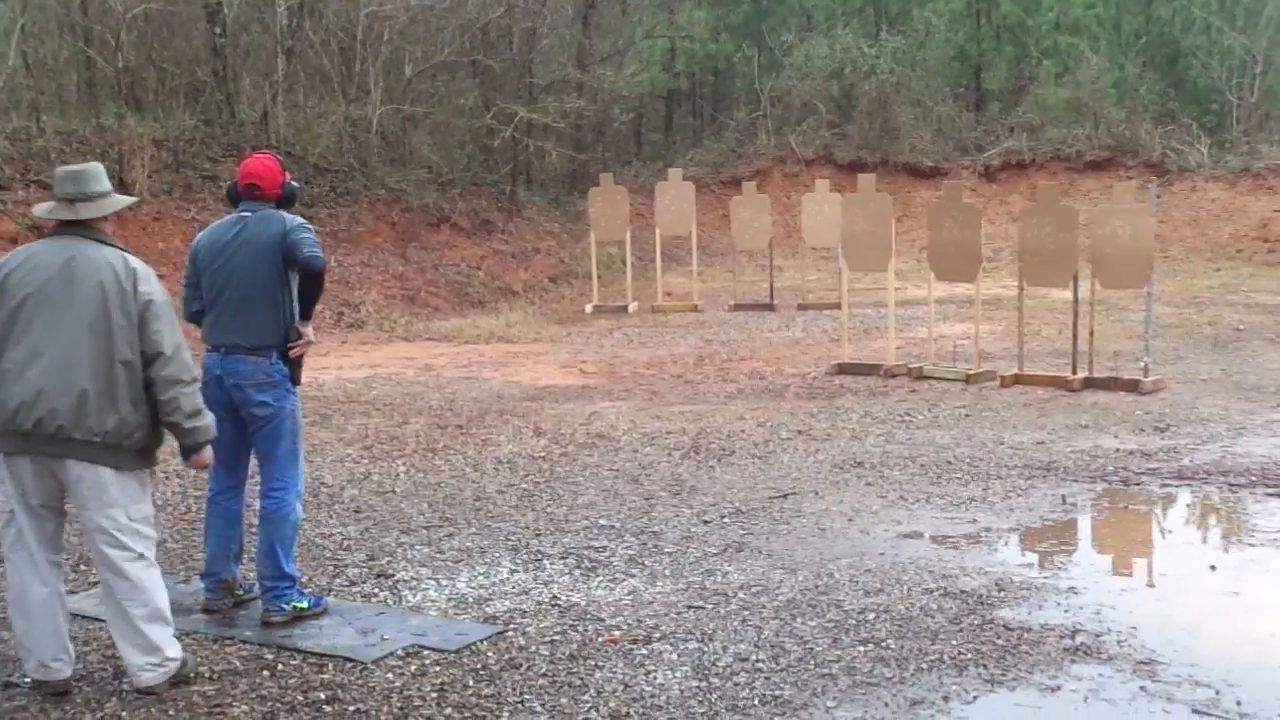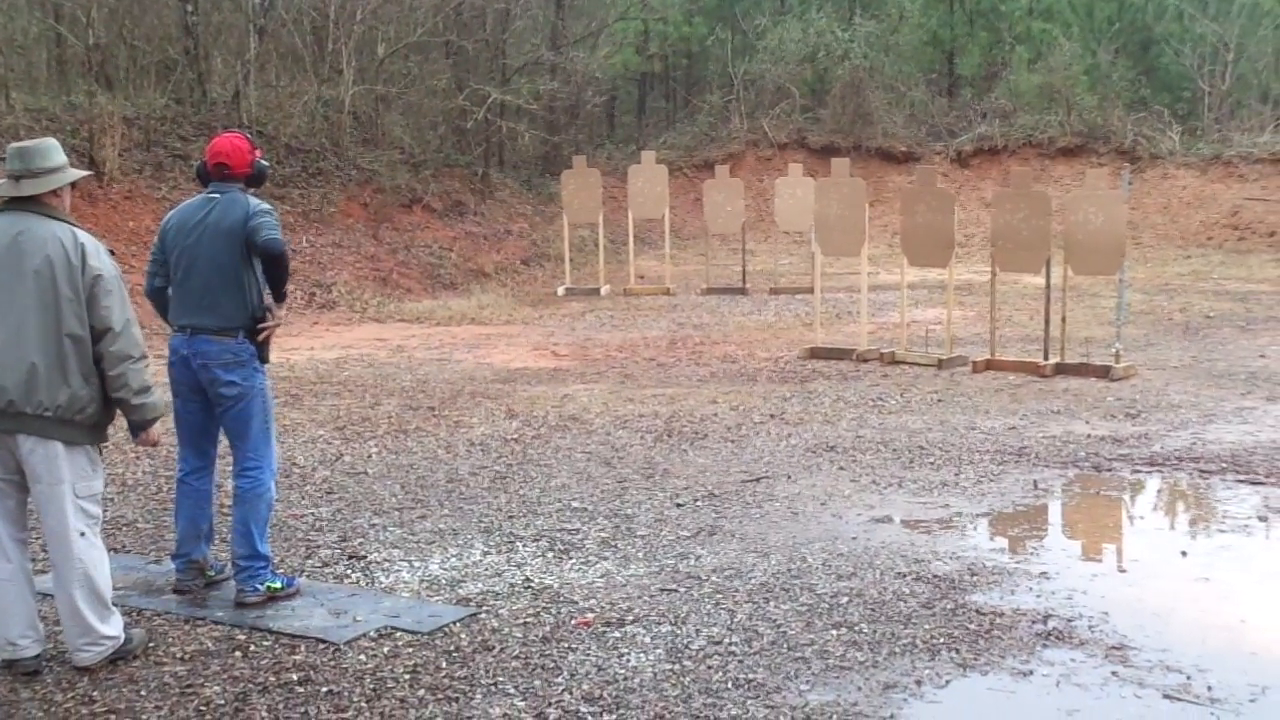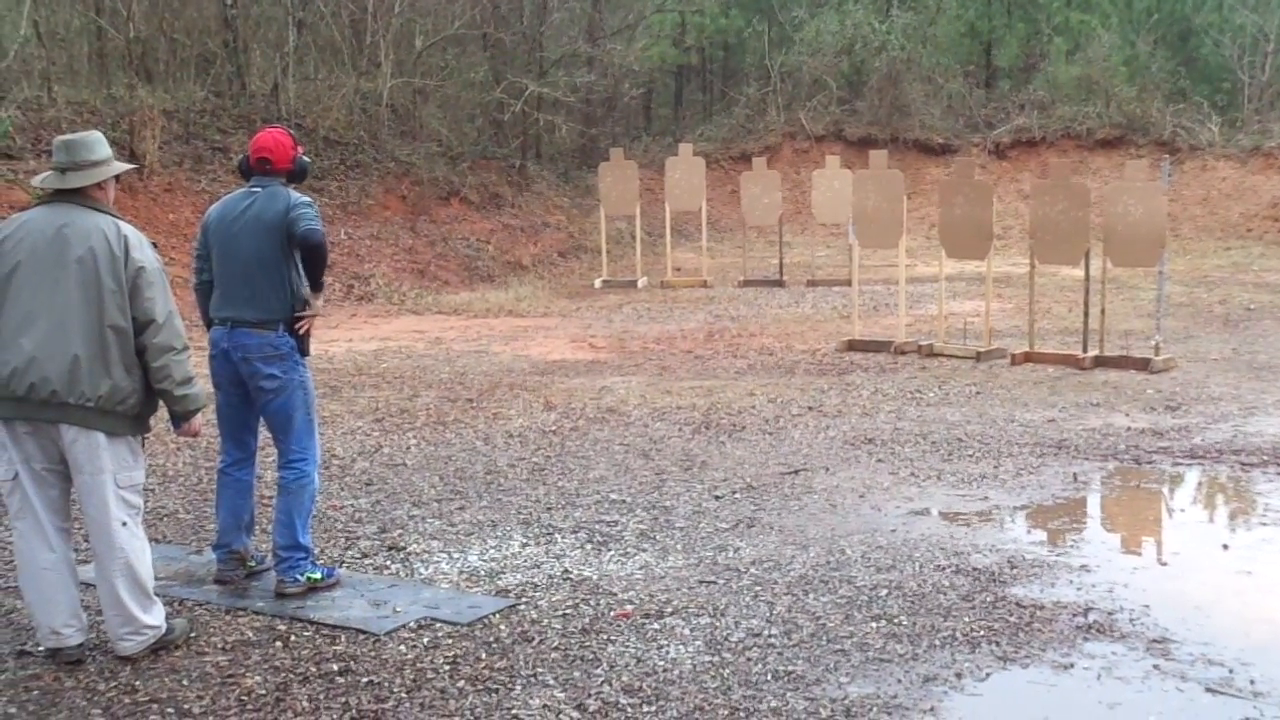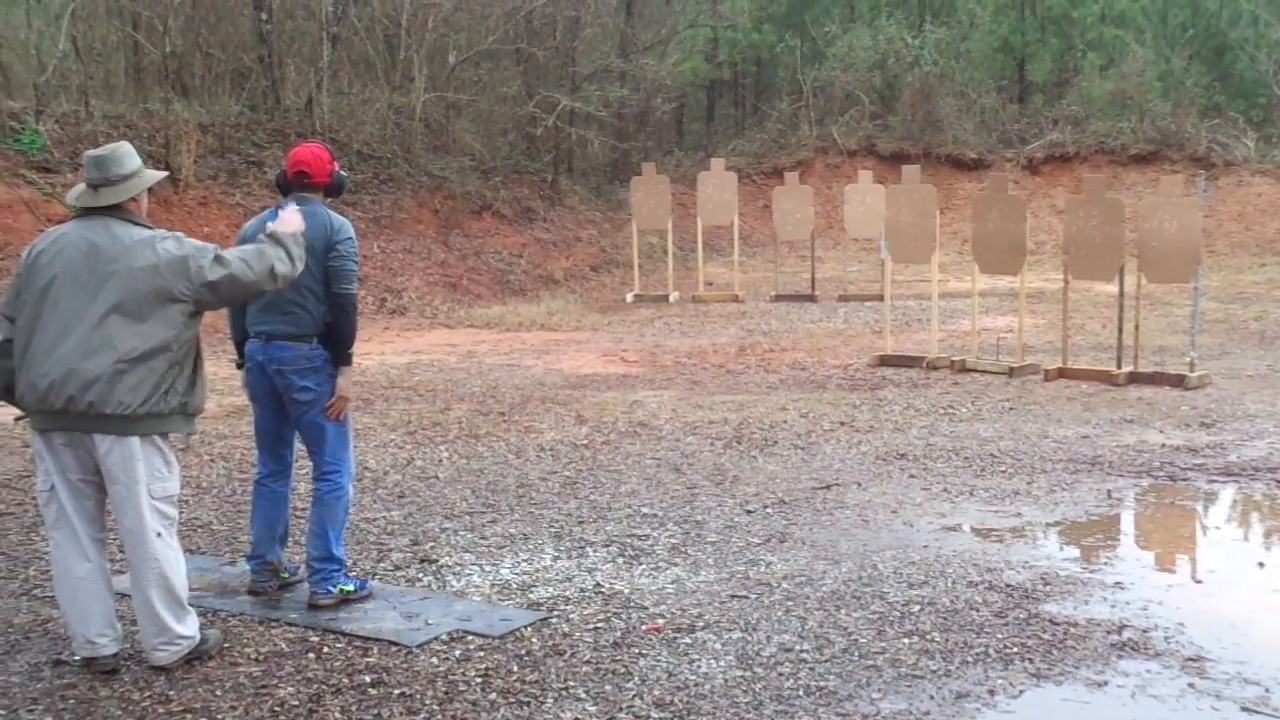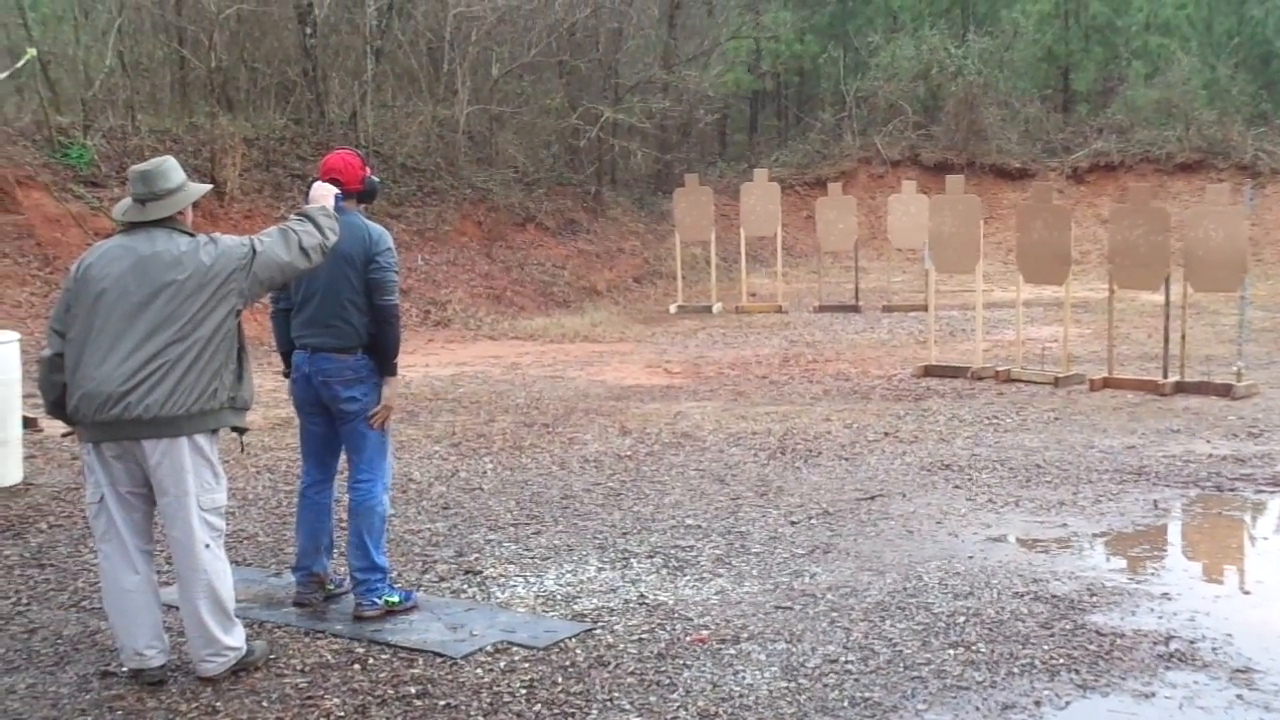
dt=1s
person 1, frame 1
right shoulder: (130, 273)
right elbow: (169, 365)
right wrist: (195, 435)
right hip: (102, 436)
right knee: (126, 553)
left ankle: (49, 667)
right ankle: (155, 663)
person 1, frame 2
right shoulder: (80, 248)
right elbow: (117, 342)
right wrist: (141, 411)
right hip: (54, 411)
right knee: (73, 529)
right ankle: (96, 641)
person 1, frame 3
right shoulder: (123, 240)
right elbow: (160, 334)
right wrist: (184, 403)
right hip: (96, 402)
right knee: (115, 520)
left ankle: (60, 635)
right ankle: (137, 631)
person 1, frame 4
left shoulder: (44, 248)
right shoulder: (162, 253)
right elbow: (248, 271)
right wrist: (285, 238)
left hip: (55, 411)
right hip: (127, 412)
left knee: (73, 531)
right knee: (149, 529)
left ankle: (95, 645)
right ankle: (172, 641)
person 1, frame 5
left shoulder: (93, 261)
right shoulder: (211, 259)
left elbow: (58, 346)
right elbow: (292, 248)
left wrist: (68, 411)
right wrist: (319, 210)
left hip: (103, 424)
right hip: (174, 423)
left knee: (121, 542)
right knee: (196, 539)
left ankle: (142, 656)
right ankle: (218, 652)
person 2, frame 1
left shoulder: (206, 238)
right shoulder: (288, 226)
left elbow: (192, 310)
right elbow: (313, 265)
right wrist: (304, 319)
left hip: (215, 368)
right hip: (265, 371)
left knee: (224, 483)
right knee: (281, 486)
left ankle: (220, 585)
right ankle: (280, 597)
person 2, frame 2
left shoulder: (176, 217)
right shoulder: (252, 209)
left elbow: (154, 287)
right elbow: (274, 249)
right wrist: (278, 300)
left hip: (183, 351)
right hip: (232, 351)
left knee: (194, 463)
right knee: (254, 466)
left ankle: (191, 566)
right ankle: (254, 578)
person 2, frame 3
left shoulder: (216, 212)
right shoulder: (293, 203)
left elbow: (202, 283)
right elbow: (312, 239)
right wrist: (315, 291)
left hip: (224, 342)
right hip: (272, 344)
left knee: (235, 455)
right knee: (298, 457)
left ankle: (231, 556)
right ankle: (293, 568)
person 2, frame 4
left shoulder: (254, 228)
right shoulder: (335, 227)
left elbow: (237, 300)
right elbow: (343, 302)
left wrist: (246, 358)
right wrist: (344, 367)
left hip: (260, 355)
right hip: (308, 357)
left knee: (271, 466)
right knee: (333, 470)
left ankle: (265, 568)
right ankle: (327, 580)
person 2, frame 5
right shoulder: (372, 237)
left elbow: (280, 310)
right elbow: (385, 313)
left wrist: (292, 366)
right wrist: (389, 377)
left hip: (307, 367)
right hip: (354, 368)
left knee: (316, 476)
right knee: (368, 480)
left ankle: (311, 579)
right ankle: (372, 591)
